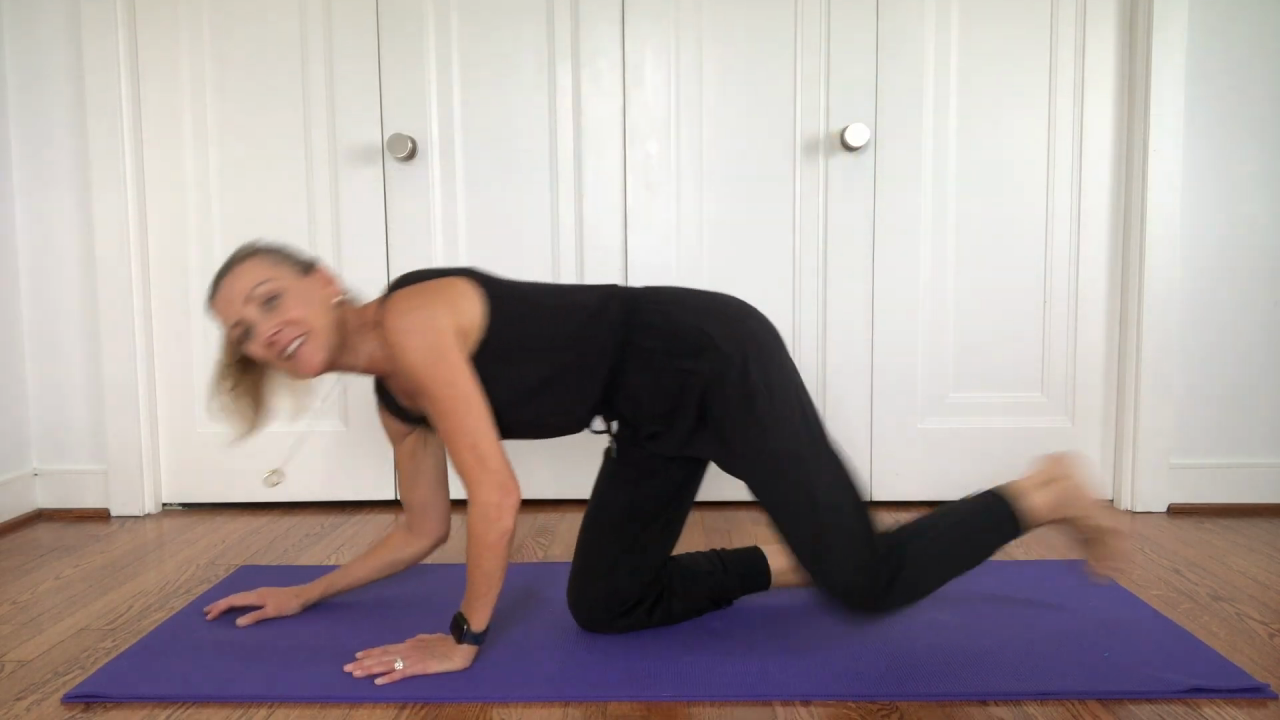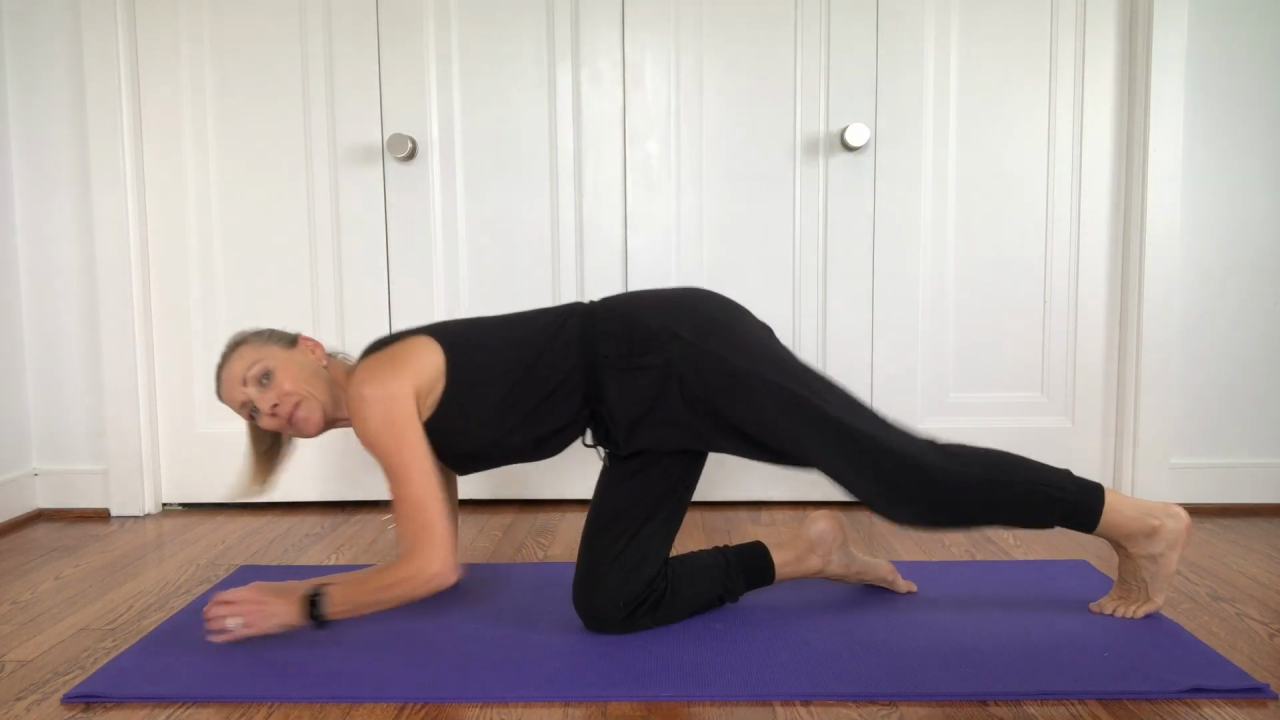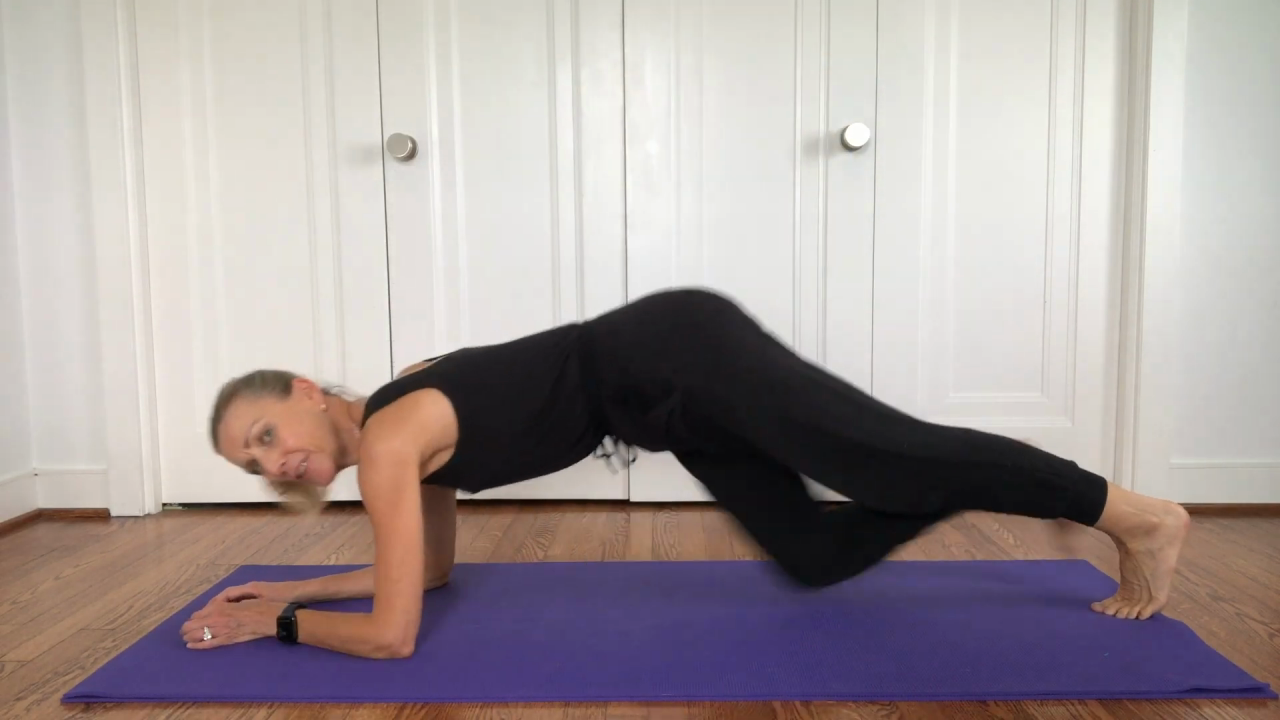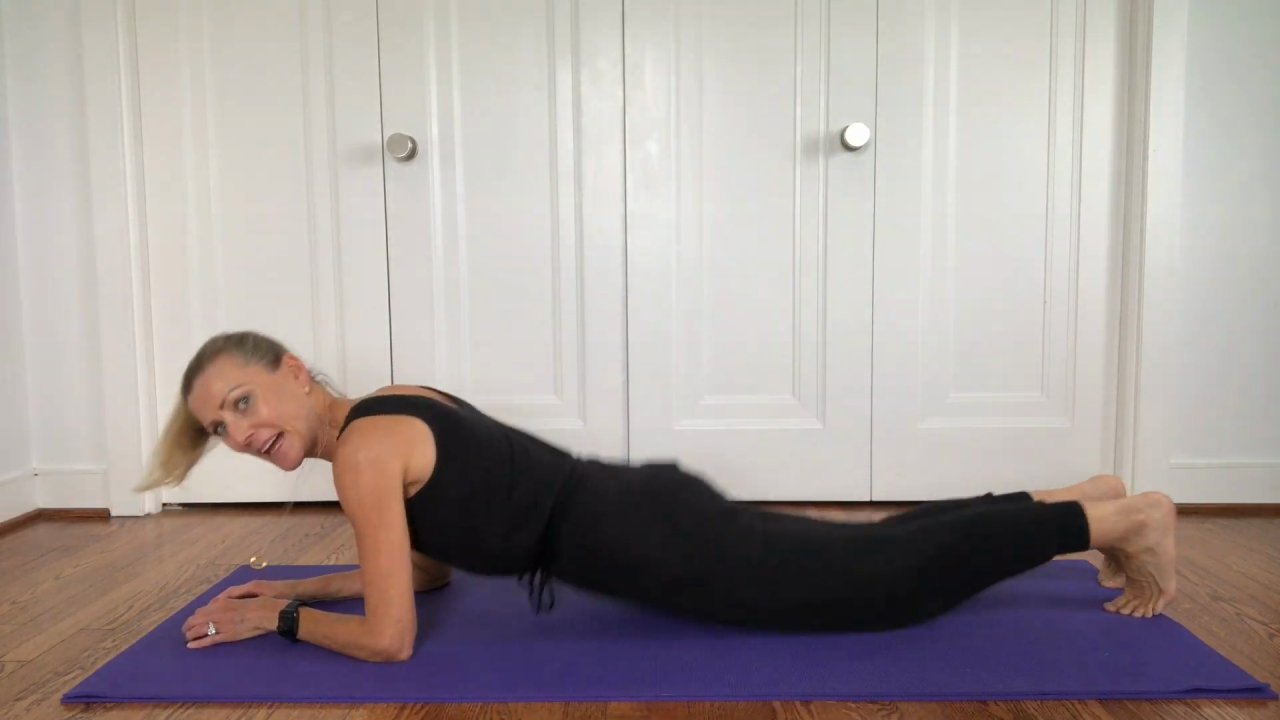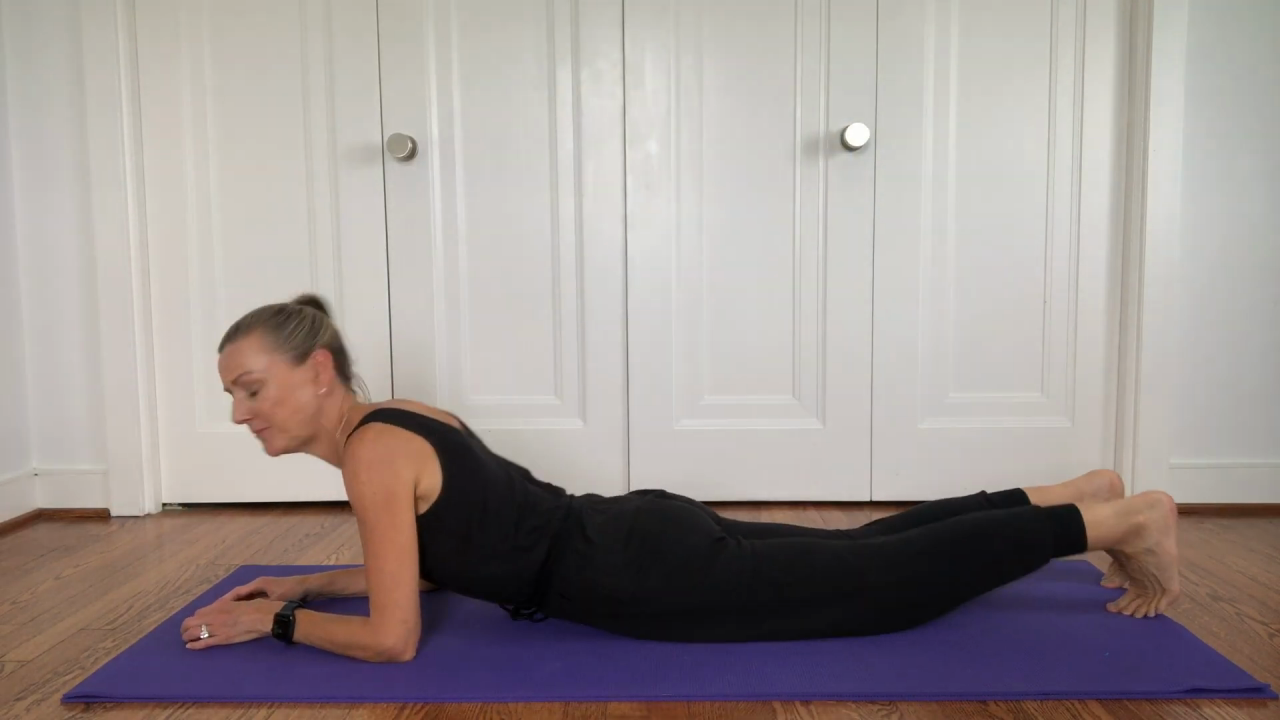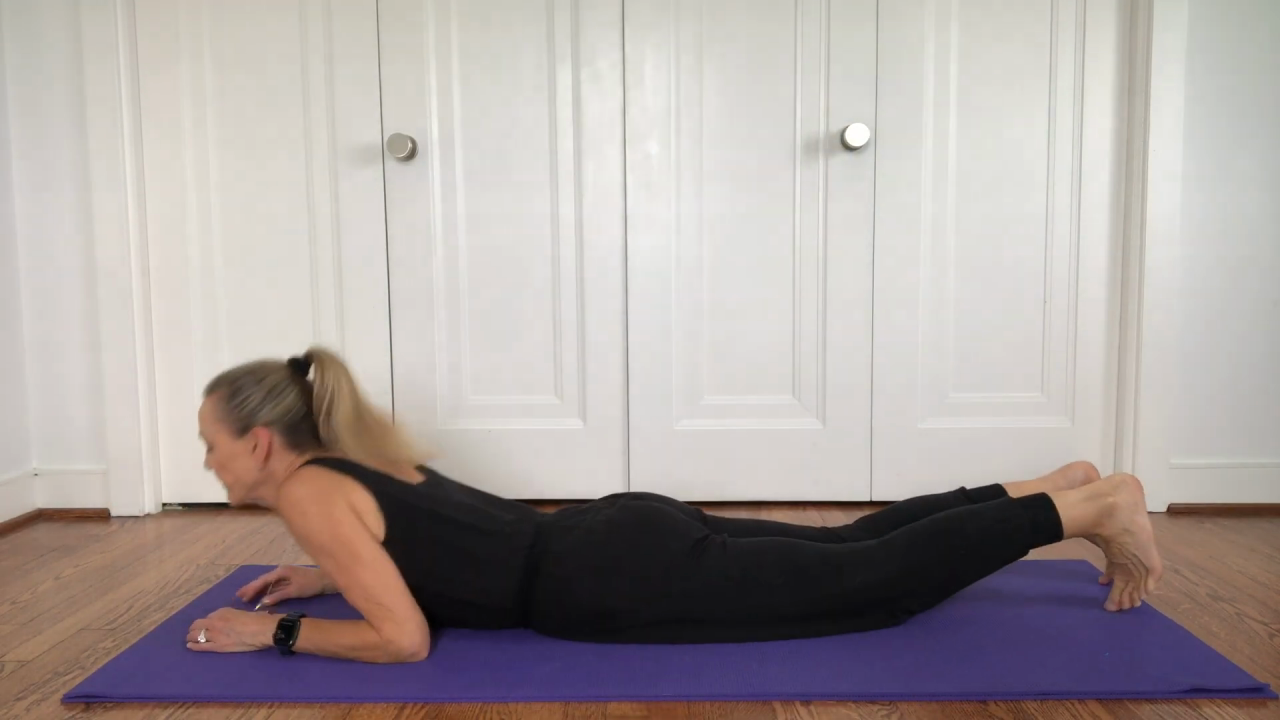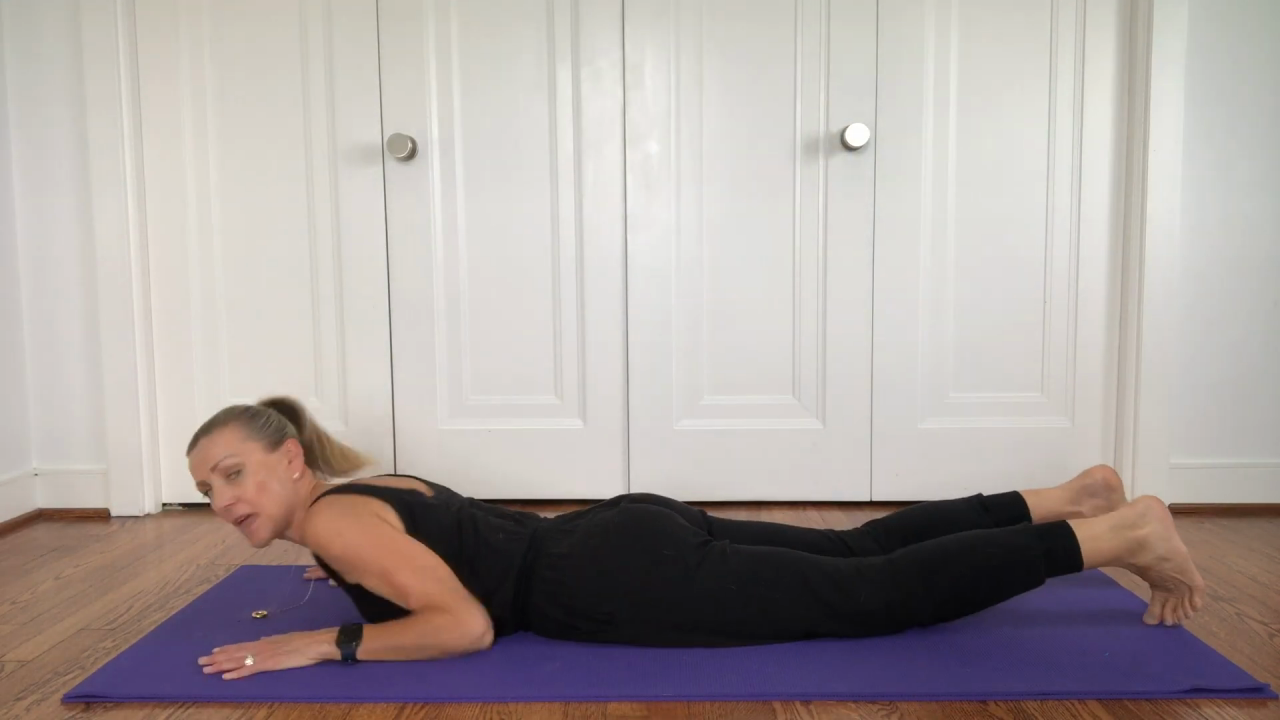
dt=0.4s
person 1, frame 1
left shoulder: (410, 323)
right shoulder: (394, 391)
left elbow: (497, 494)
right elbow: (421, 529)
left wrist: (465, 639)
right wrist: (306, 593)
left hip: (708, 356)
right hip: (656, 403)
left knee: (865, 584)
right knee: (605, 606)
left ankle: (1042, 496)
right ankle: (791, 560)
person 1, frame 2
left shoulder: (378, 385)
right shoulder: (415, 422)
left elbow: (435, 566)
right elbow: (430, 559)
left wrist: (305, 610)
right wrist: (305, 583)
left hip: (676, 351)
right hip: (654, 410)
left knee: (900, 472)
right knee: (609, 607)
left ankle: (1140, 520)
right ankle: (804, 553)
person 1, frame 3
left shoulder: (384, 439)
right shoulder: (405, 424)
left elbow: (393, 630)
right elbow: (431, 567)
left wrist: (276, 621)
right wrist: (297, 586)
left hip: (683, 359)
right hip: (671, 366)
left knee: (906, 458)
right knee: (816, 559)
left ankle: (1140, 516)
right ankle: (1035, 485)
person 1, frame 4
left shoulder: (363, 447)
right shoulder: (389, 406)
left elbow: (394, 637)
right elbow: (427, 562)
left wrist: (278, 619)
right wrist: (295, 584)
left hip: (640, 540)
right hip: (643, 510)
left knee: (893, 581)
right knee: (864, 547)
left ankle: (1116, 519)
right ankle: (1071, 501)
person 1, frame 5
left shoulder: (370, 453)
right shoulder: (395, 419)
left elbow: (394, 637)
right elbow: (430, 558)
left wrist: (277, 626)
right wrist: (303, 584)
left hip: (638, 583)
right hip: (643, 539)
left knee: (892, 582)
right knee: (862, 549)
left ankle: (1115, 519)
right ankle: (1069, 496)
person 1, frame 6
left shoulder: (306, 492)
right shoulder: (362, 462)
left elbow: (406, 638)
left wrist: (277, 632)
right wrist: (331, 573)
left hip: (618, 584)
right hip: (622, 535)
left knee: (877, 581)
right knee: (852, 548)
left ankle: (1087, 506)
right ankle: (1047, 489)
person 1, frame 7
left shoulder: (333, 518)
right shoulder: (371, 494)
left elbow: (469, 626)
left wrist: (329, 641)
left hip: (626, 586)
right hip: (632, 543)
left knee: (882, 593)
right knee: (862, 552)
left ankle: (1116, 535)
right ankle: (1065, 500)
